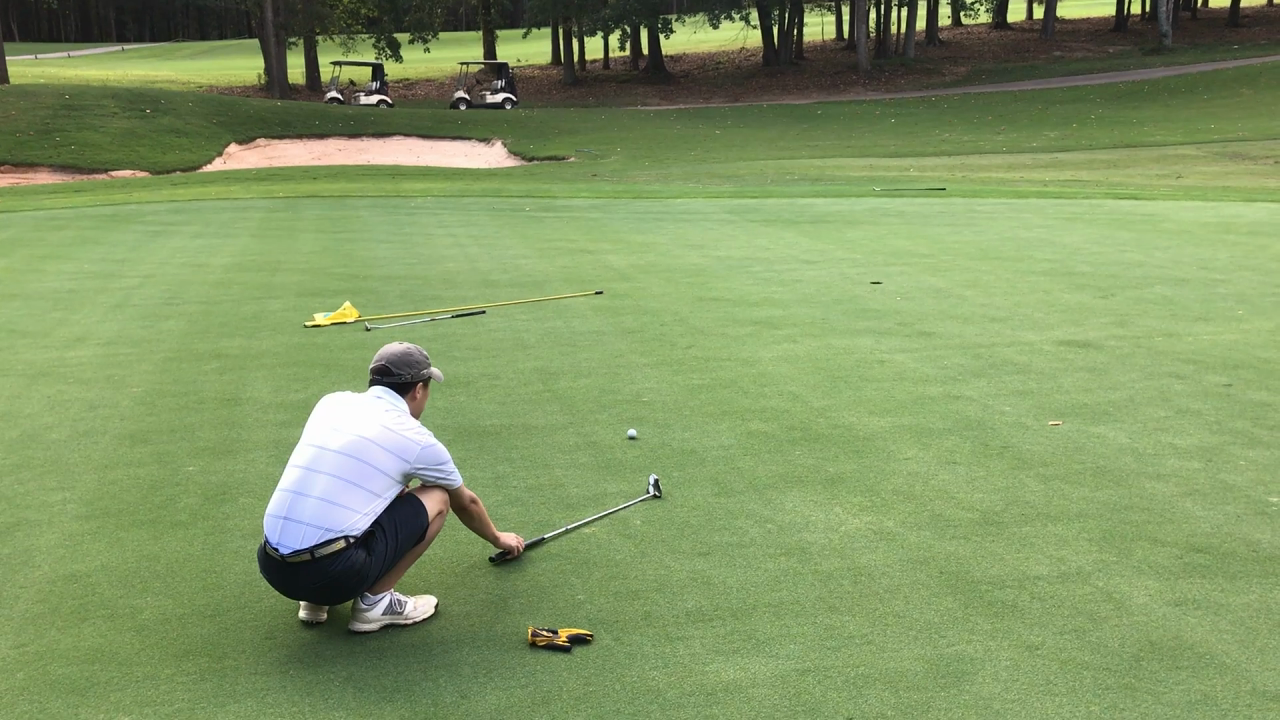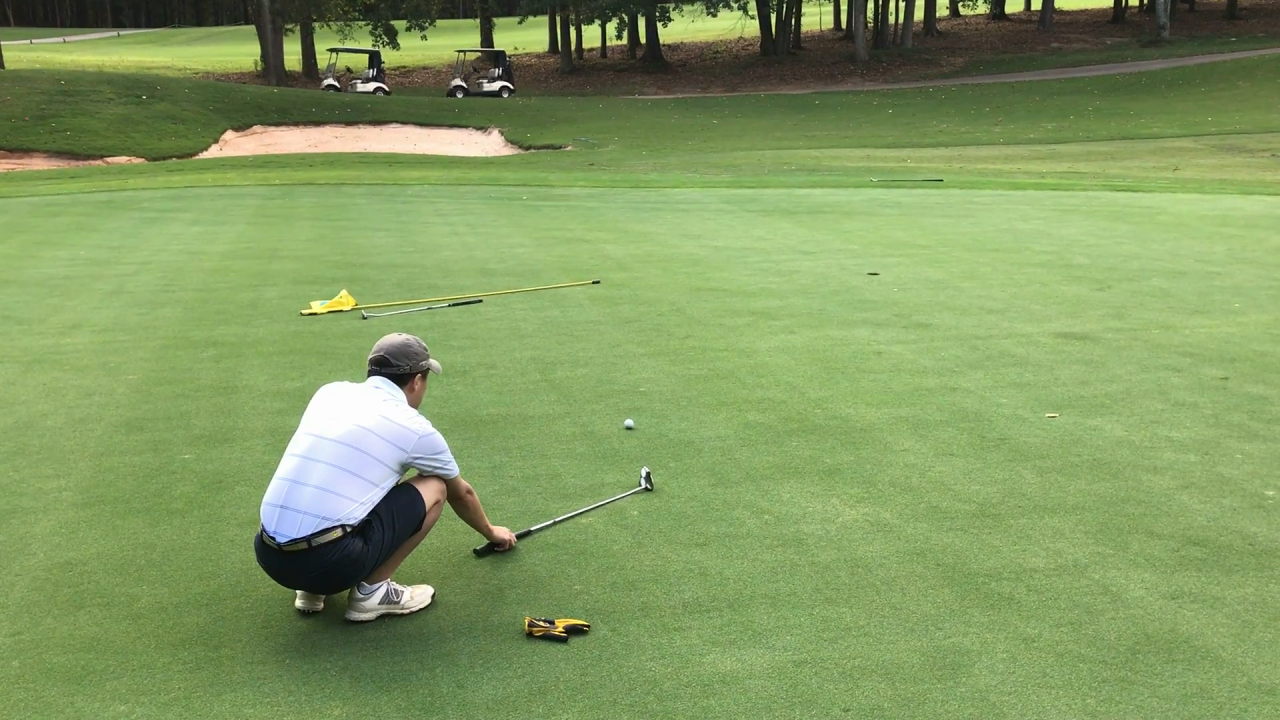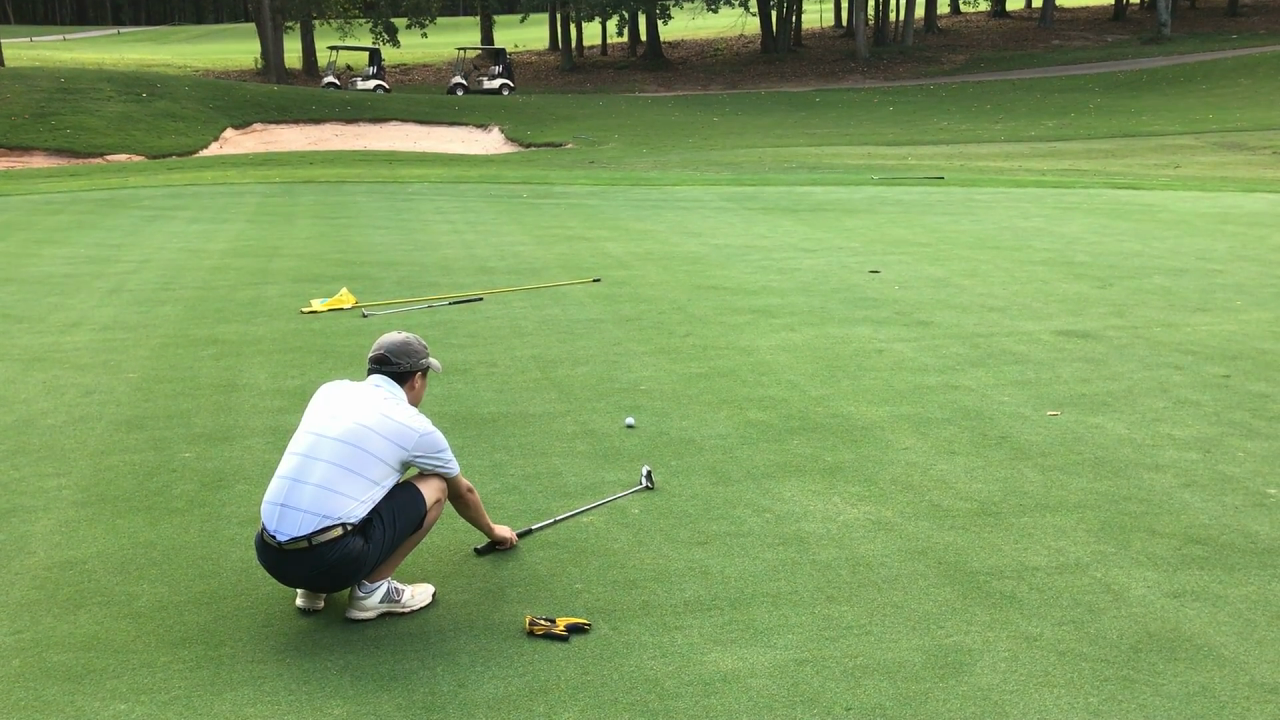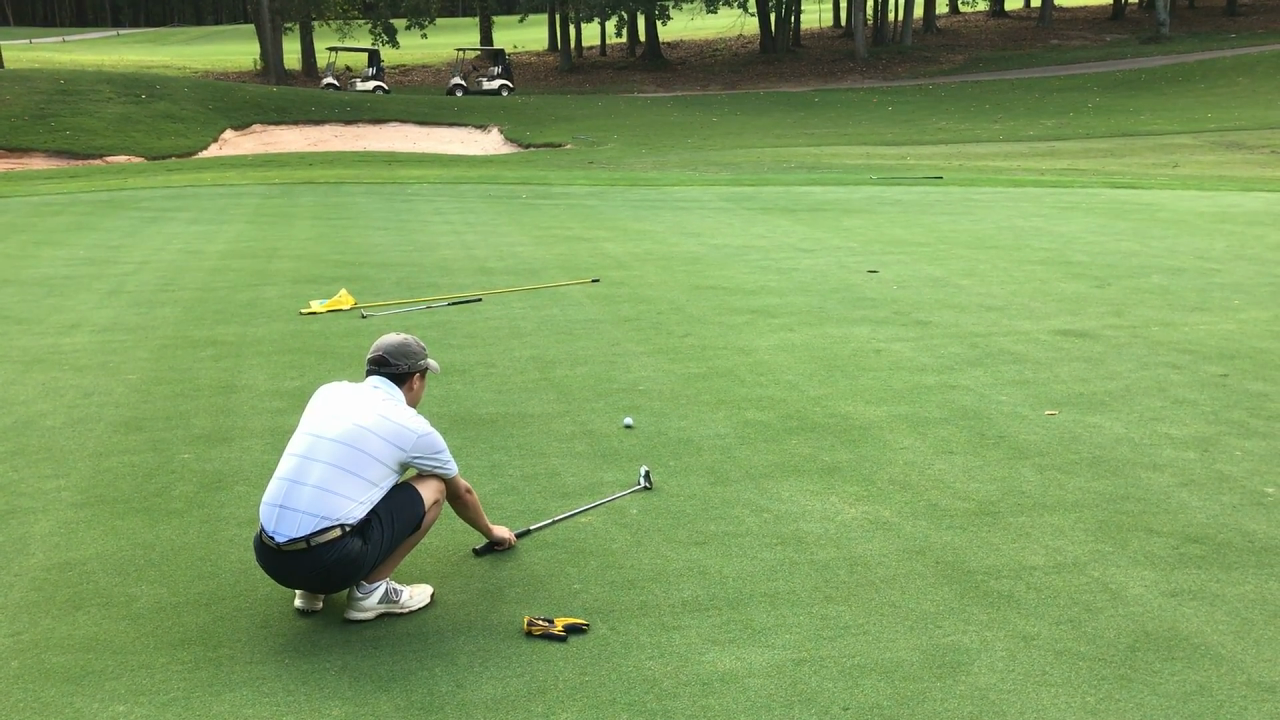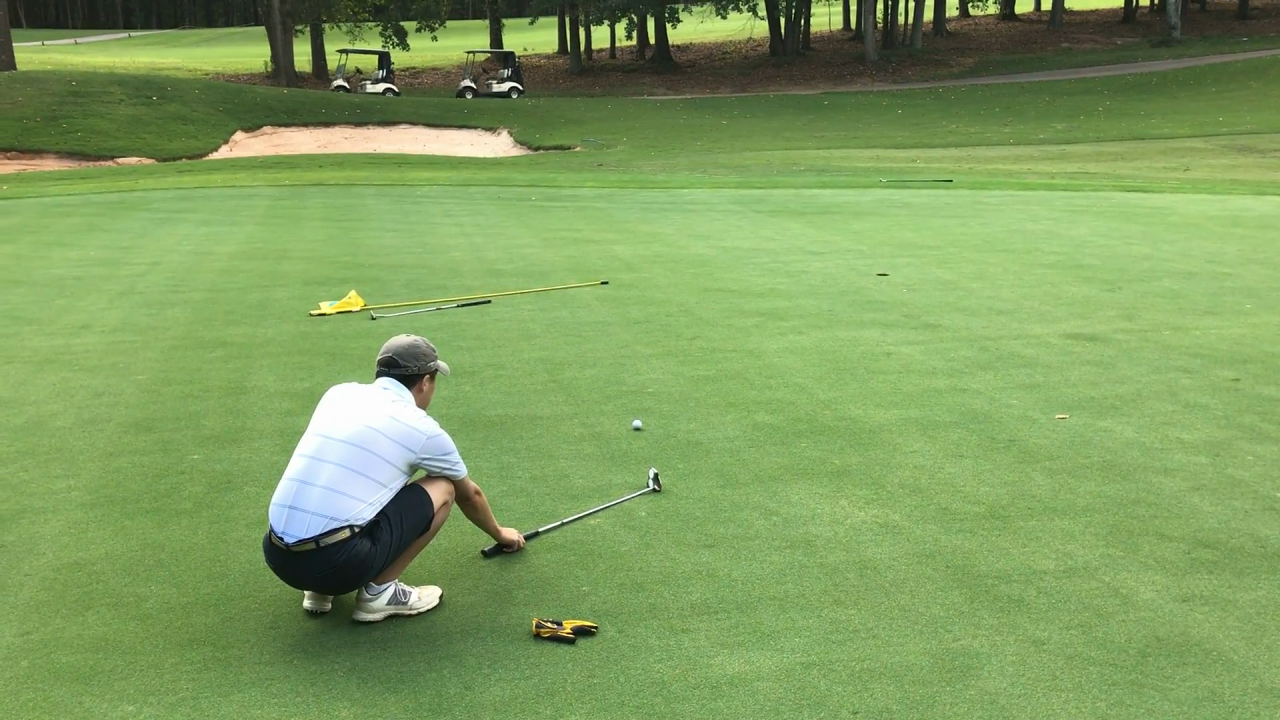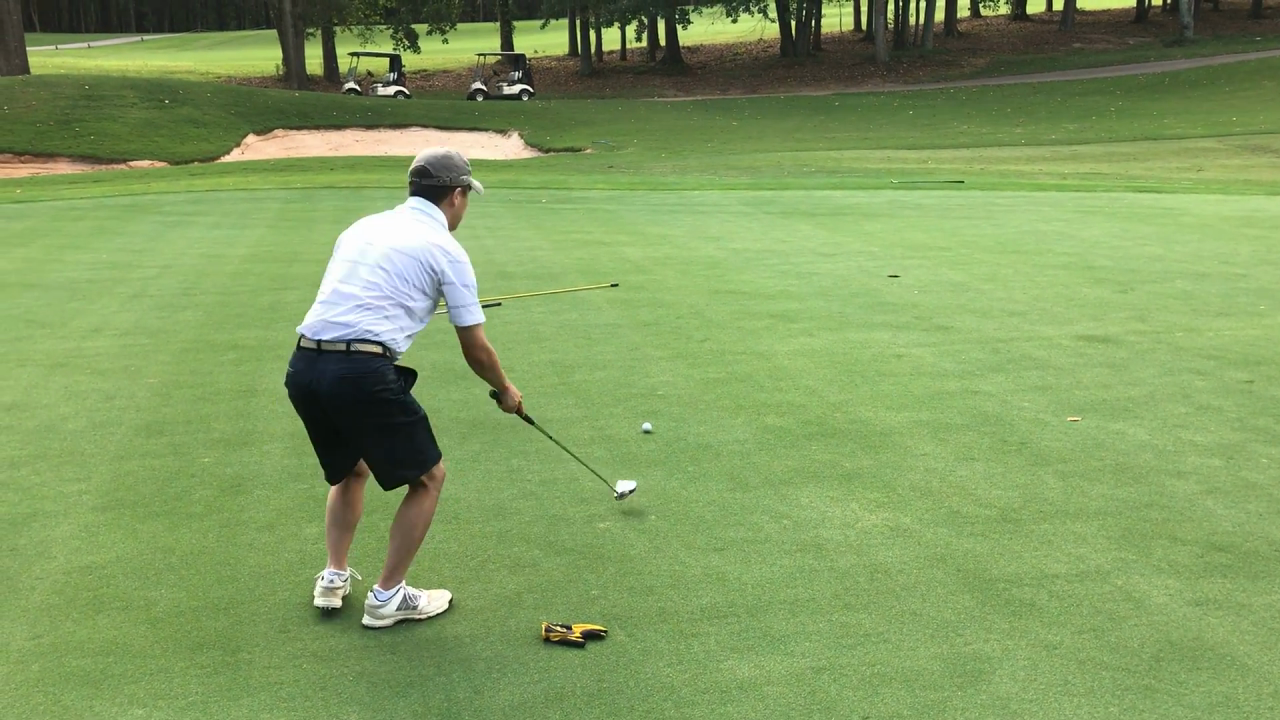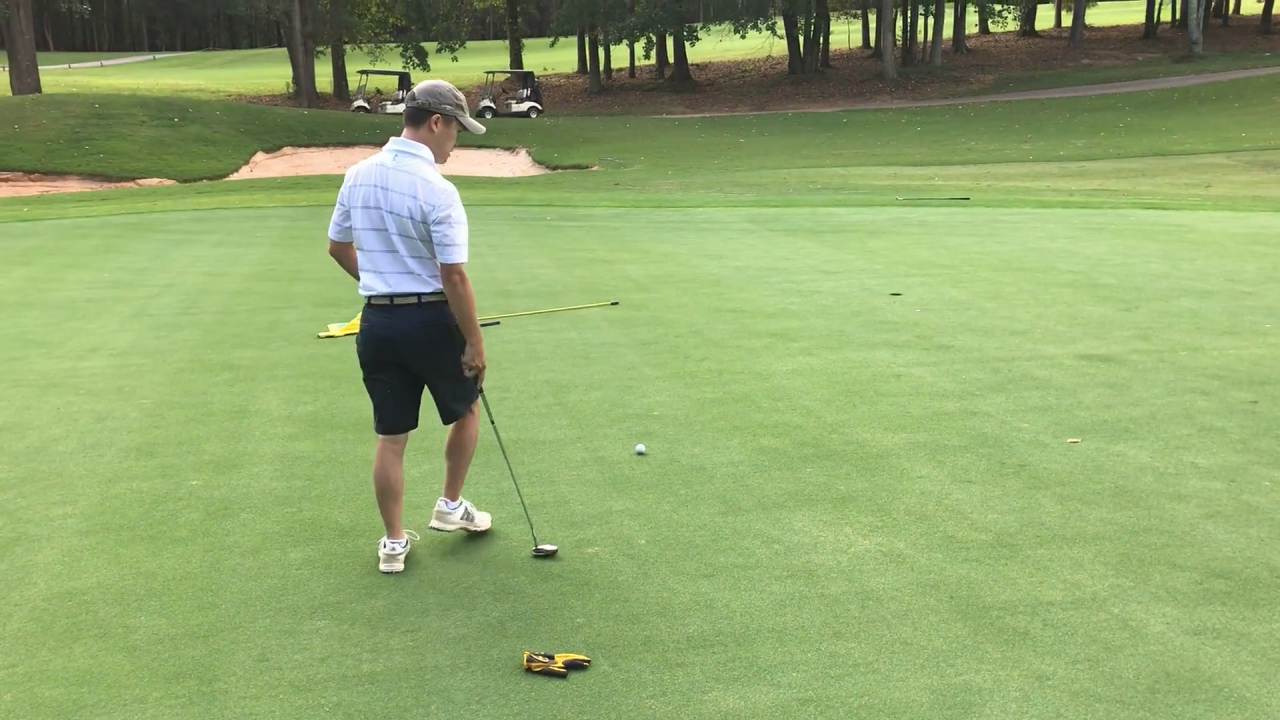
dt=0.7s
person 1, frame 1
left shoulder: (331, 402)
right shoulder: (416, 438)
right elbow: (466, 504)
right wrist: (497, 538)
left hip: (272, 566)
right hip: (331, 572)
right knee: (437, 499)
left ankle: (316, 597)
right ankle: (374, 602)
person 1, frame 2
left shoulder: (330, 392)
right shoulder: (414, 427)
right elbow: (461, 494)
right wrist: (491, 532)
left hip: (269, 555)
right hip: (328, 560)
right knee: (434, 489)
left ankle: (312, 589)
right ankle: (371, 592)
person 1, frame 3
left shoulder: (330, 391)
right shoulder: (414, 425)
right elbow: (462, 493)
right wrist: (491, 531)
left hip: (269, 554)
right hip: (330, 560)
right knee: (435, 487)
left ankle: (313, 586)
right ankle: (371, 590)
person 1, frame 4
left shoulder: (328, 392)
right shoulder: (412, 426)
right elbow: (460, 493)
right wrist: (491, 531)
left hip: (268, 555)
right hip: (328, 560)
right knee: (433, 488)
left ankle: (311, 588)
right ankle: (370, 591)
person 1, frame 5
left shoulder: (338, 393)
right shoulder: (422, 428)
right elbow: (469, 495)
right wrist: (500, 533)
left hip: (277, 555)
right hip: (335, 561)
right knee: (443, 489)
left ankle: (321, 588)
right ankle: (378, 592)
person 1, frame 6
left shoulder: (361, 228)
right shoulder: (445, 250)
right elbow: (475, 344)
right wrist: (505, 390)
left hip: (303, 368)
right hip: (363, 371)
left knee: (351, 472)
right knee: (426, 478)
left ankle: (334, 576)
right ankle: (388, 597)
person 1, frame 7
left shoulder: (358, 175)
right shoulder: (437, 190)
left elbow: (338, 247)
right elbow: (454, 276)
right wrist: (475, 342)
left hip: (376, 321)
right hip: (428, 318)
left knee: (391, 437)
right knee: (465, 411)
left ankle: (393, 541)
right ankle: (451, 506)
